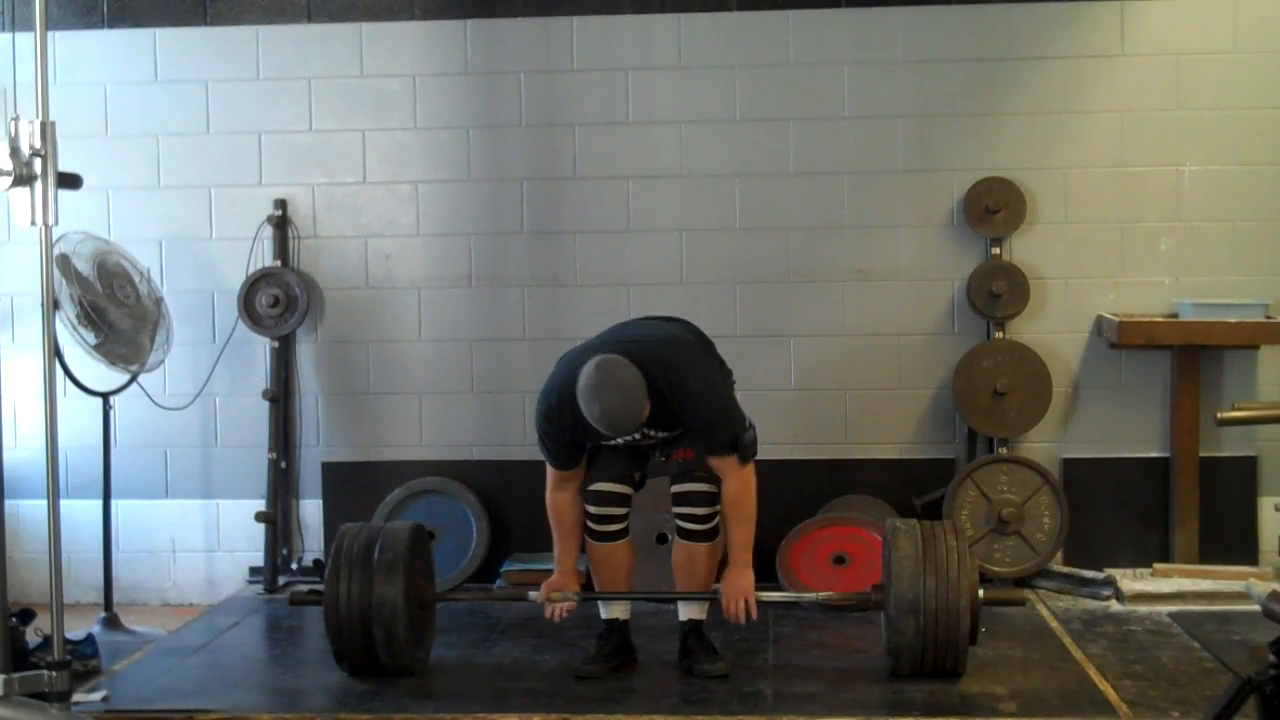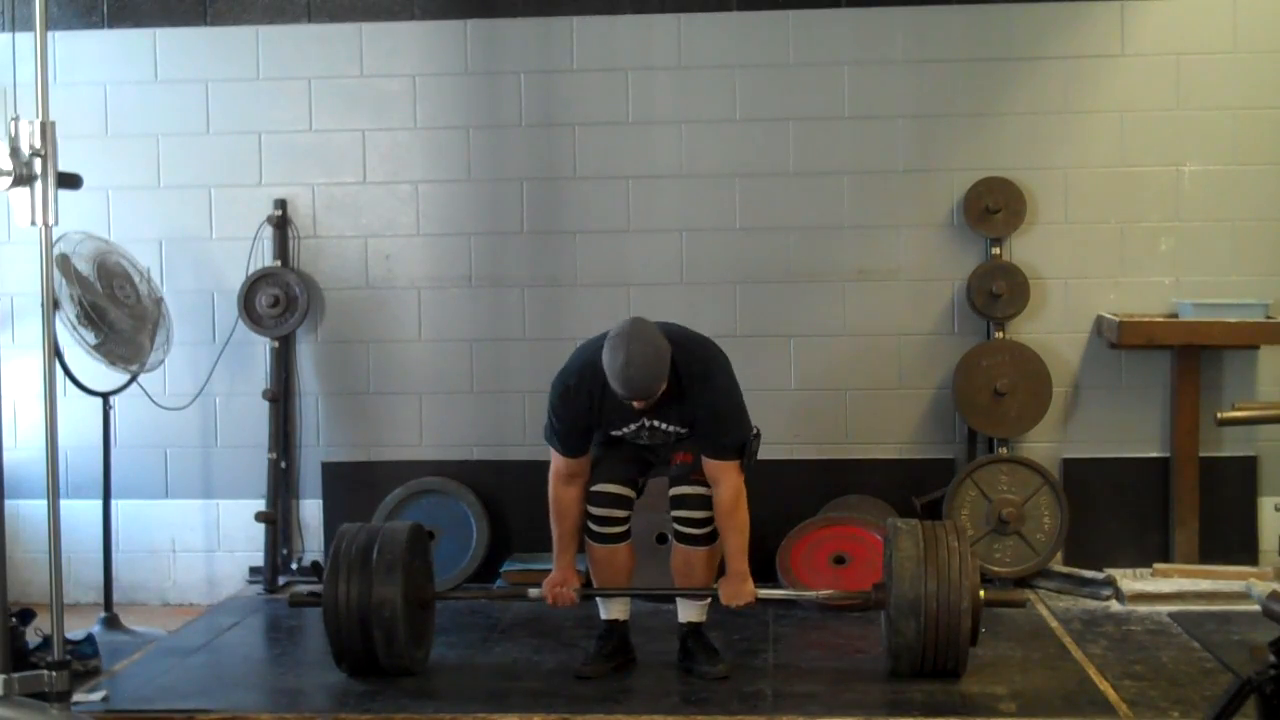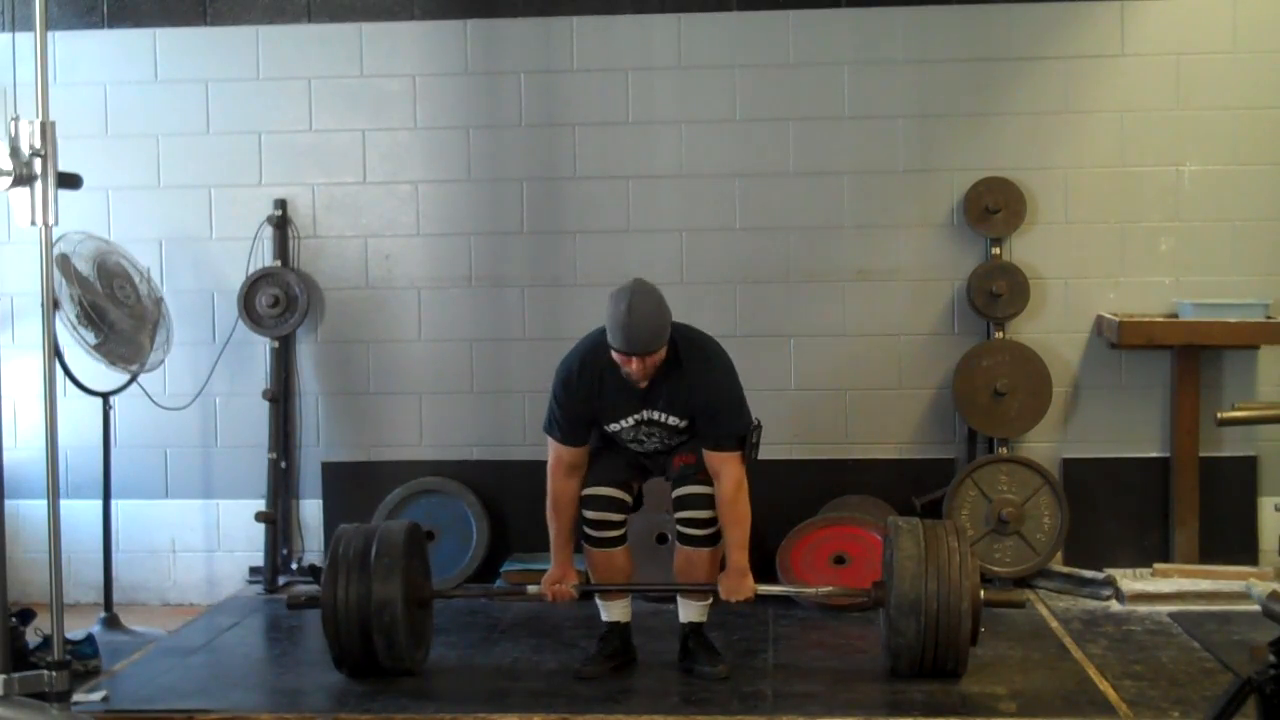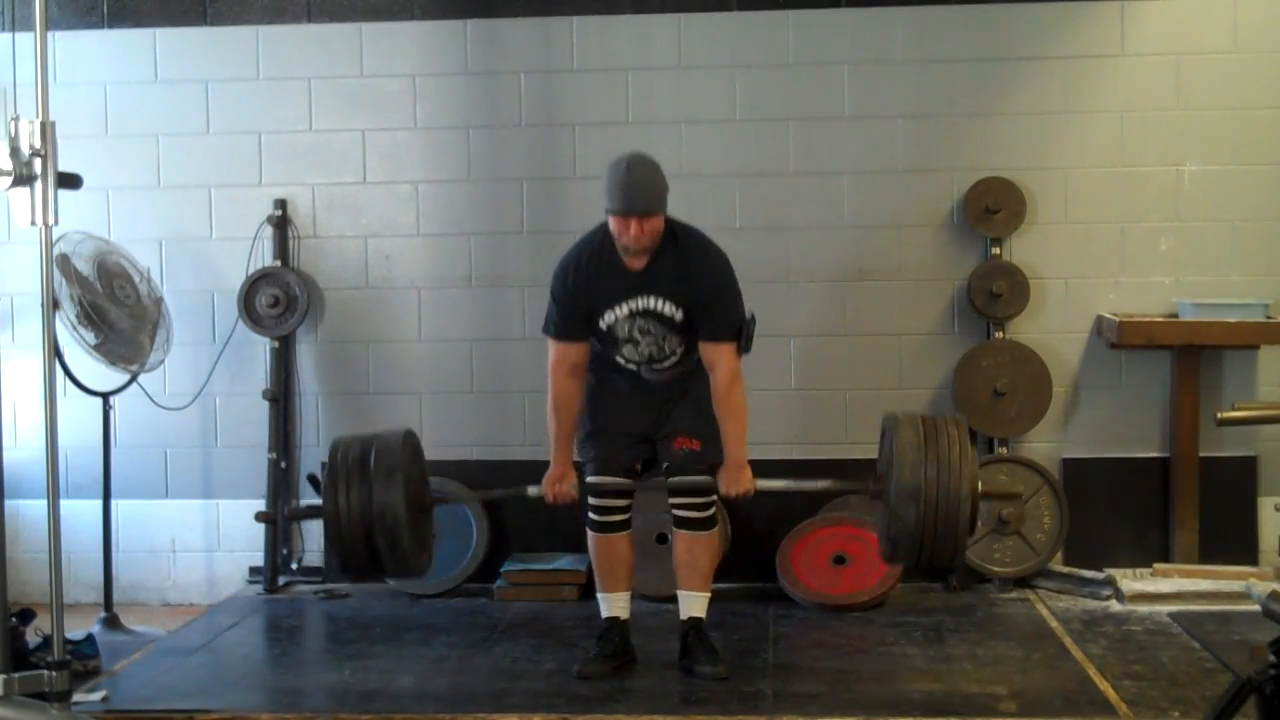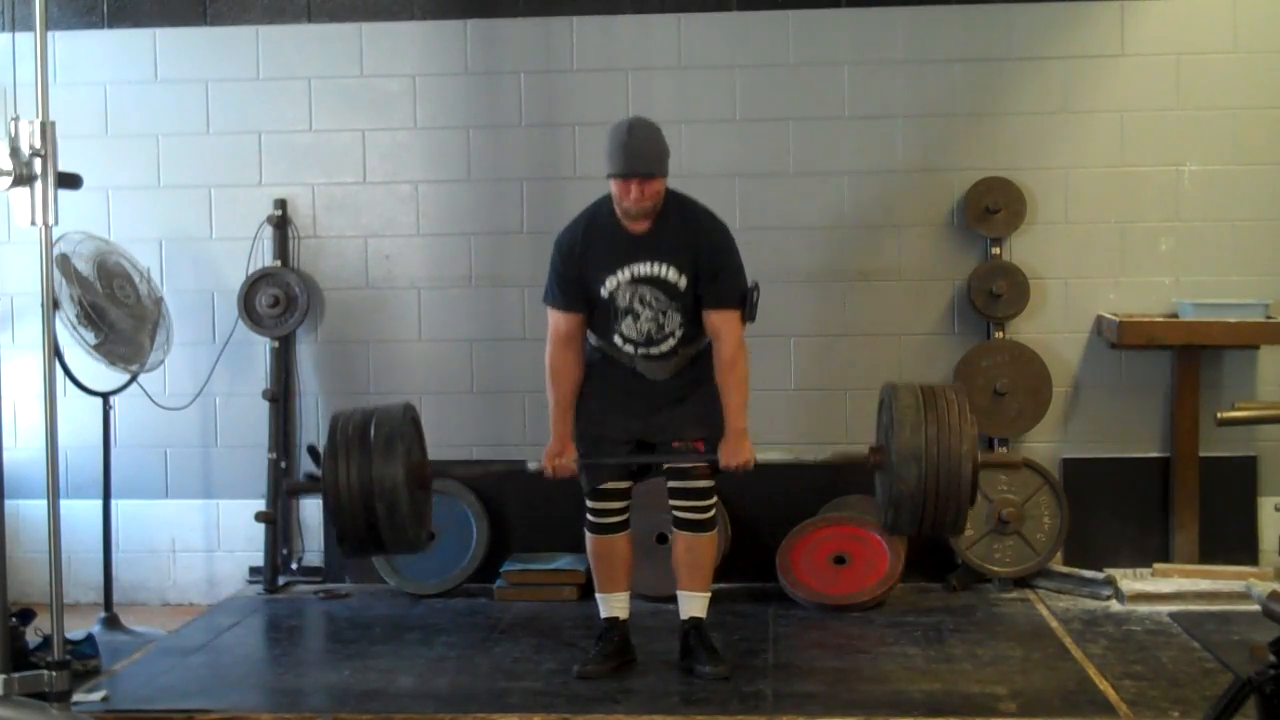
dt=1s
person 1, frame 1
left shoulder: (698, 389)
right shoulder: (558, 405)
left elbow: (738, 473)
right elbow: (563, 486)
left wrist: (740, 568)
right wrist: (565, 571)
left hip: (691, 400)
right hip: (614, 405)
left knee: (697, 503)
right knee: (601, 503)
left ankle: (693, 634)
right ankle: (615, 634)
person 1, frame 2
left shoulder: (709, 374)
right shoulder: (575, 382)
left elbow: (727, 481)
right elbow: (567, 477)
left wrist: (737, 572)
right wrist: (563, 566)
left hip: (696, 432)
right hip: (619, 437)
left knee: (695, 512)
right knee: (603, 511)
left ankle: (692, 635)
right ankle: (614, 635)
person 1, frame 3
left shoulder: (707, 365)
right shoulder: (579, 370)
left elbow: (728, 474)
right elbow: (564, 470)
left wrist: (737, 567)
right wrist: (561, 562)
left hip: (692, 440)
right hip: (617, 443)
left knee: (700, 514)
right knee: (597, 513)
left ankle: (693, 635)
right ankle: (615, 634)
person 1, frame 4
left shoulder: (703, 261)
right shoulder: (578, 268)
left elbow: (723, 368)
right elbow: (566, 370)
left wrist: (736, 459)
right wrist: (560, 461)
left hip: (688, 383)
right hip: (614, 383)
left knee: (695, 499)
right knee: (605, 501)
left ankle: (694, 632)
right ankle: (615, 632)
person 1, frame 5
left shoulder: (704, 232)
right shoulder: (578, 239)
left elbow: (728, 339)
right elbow: (564, 342)
left wrist: (736, 431)
right wrist: (561, 435)
left hip: (687, 379)
right hip: (610, 380)
left knee: (694, 502)
right knee: (604, 504)
left ankle: (694, 632)
right ankle: (614, 632)
